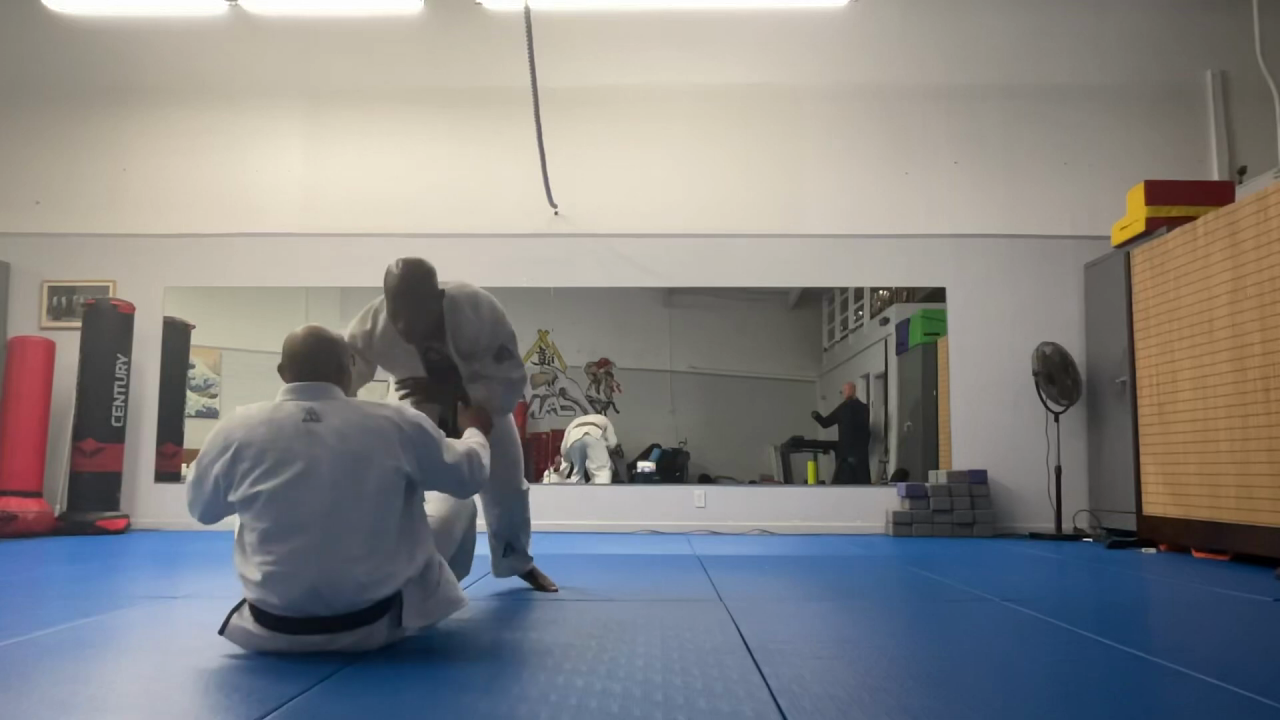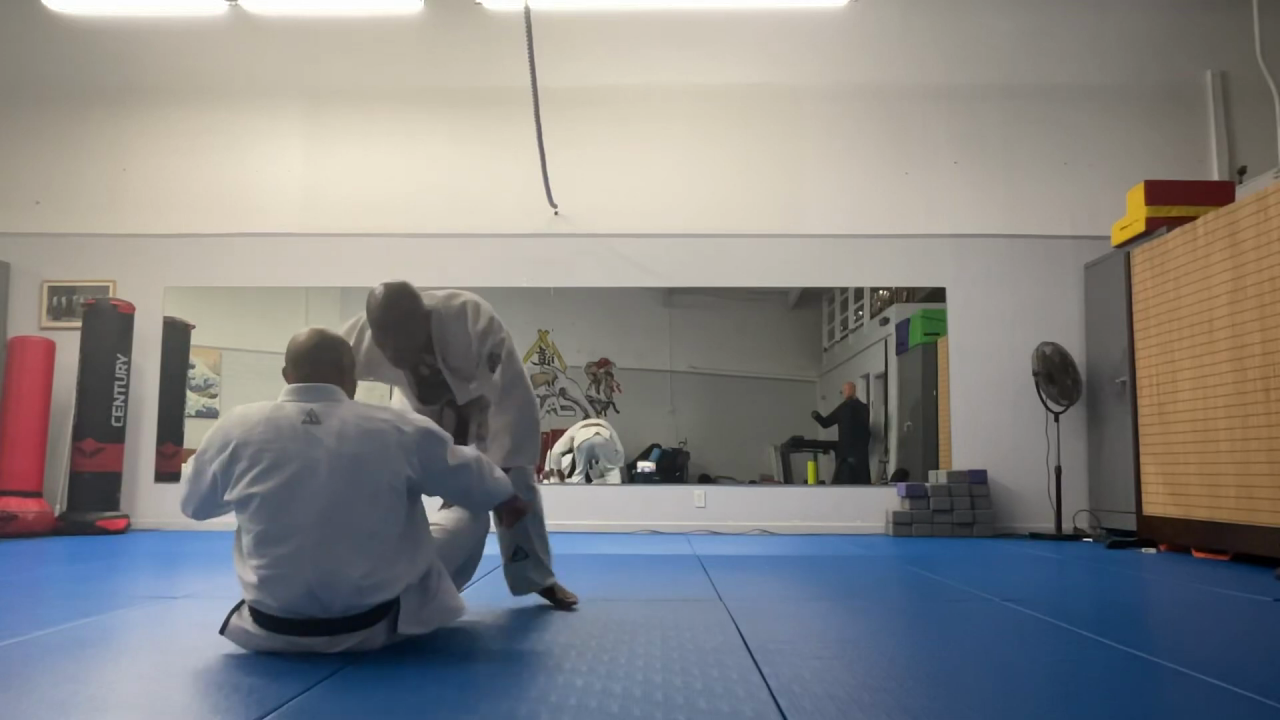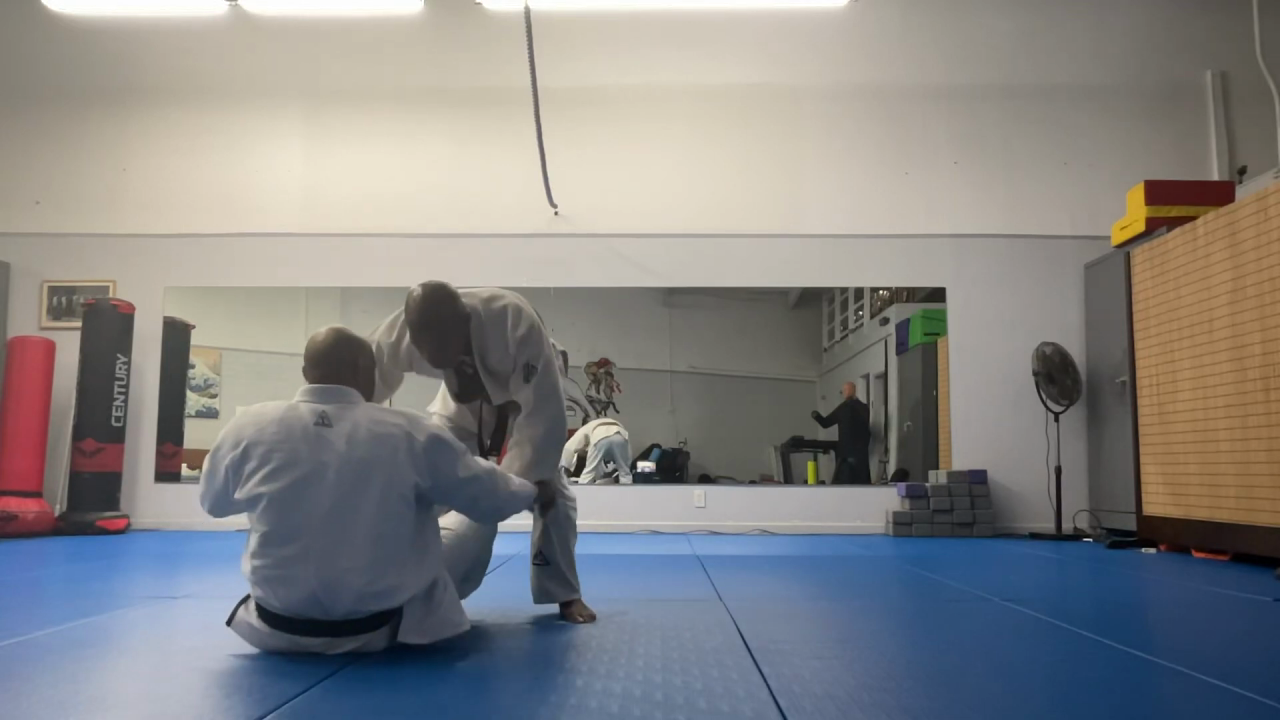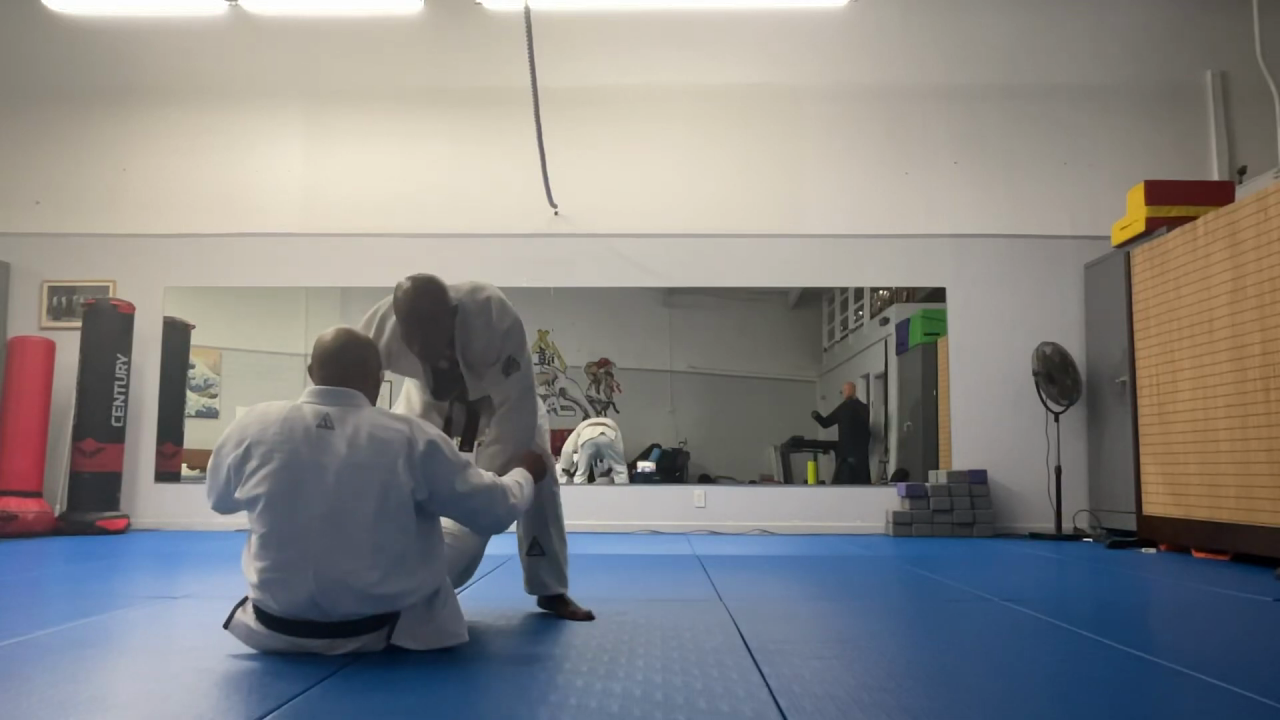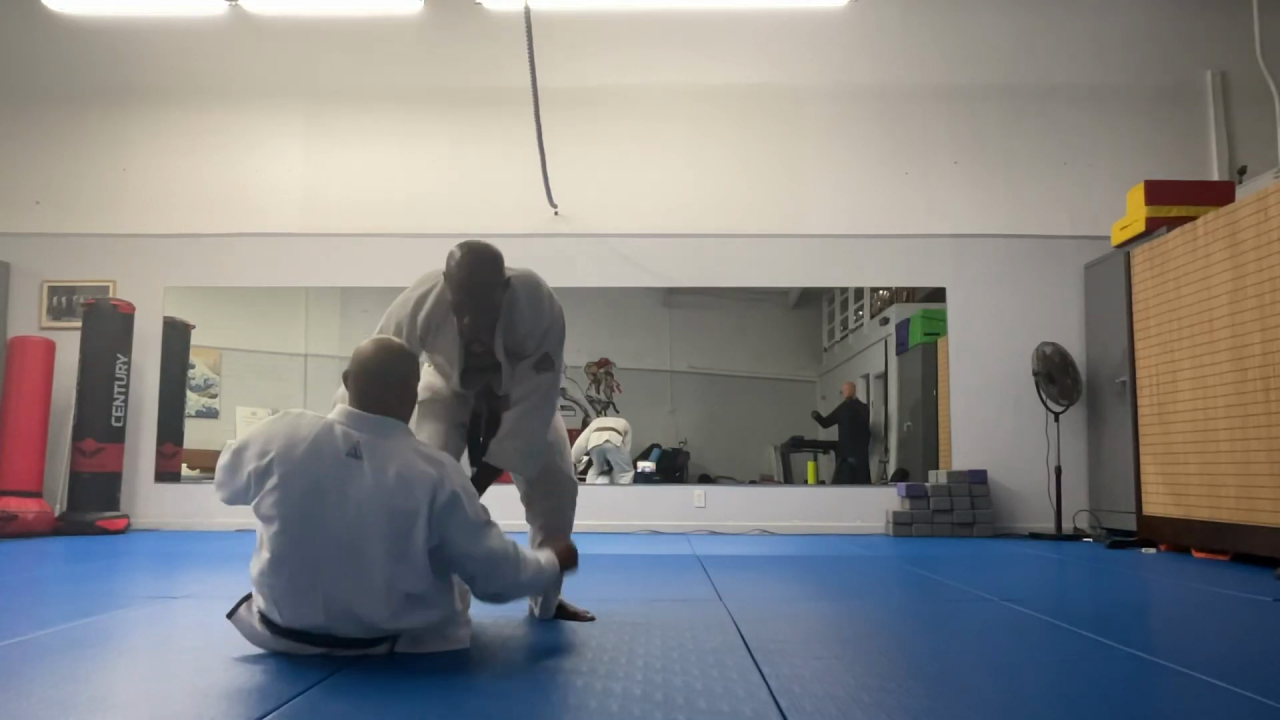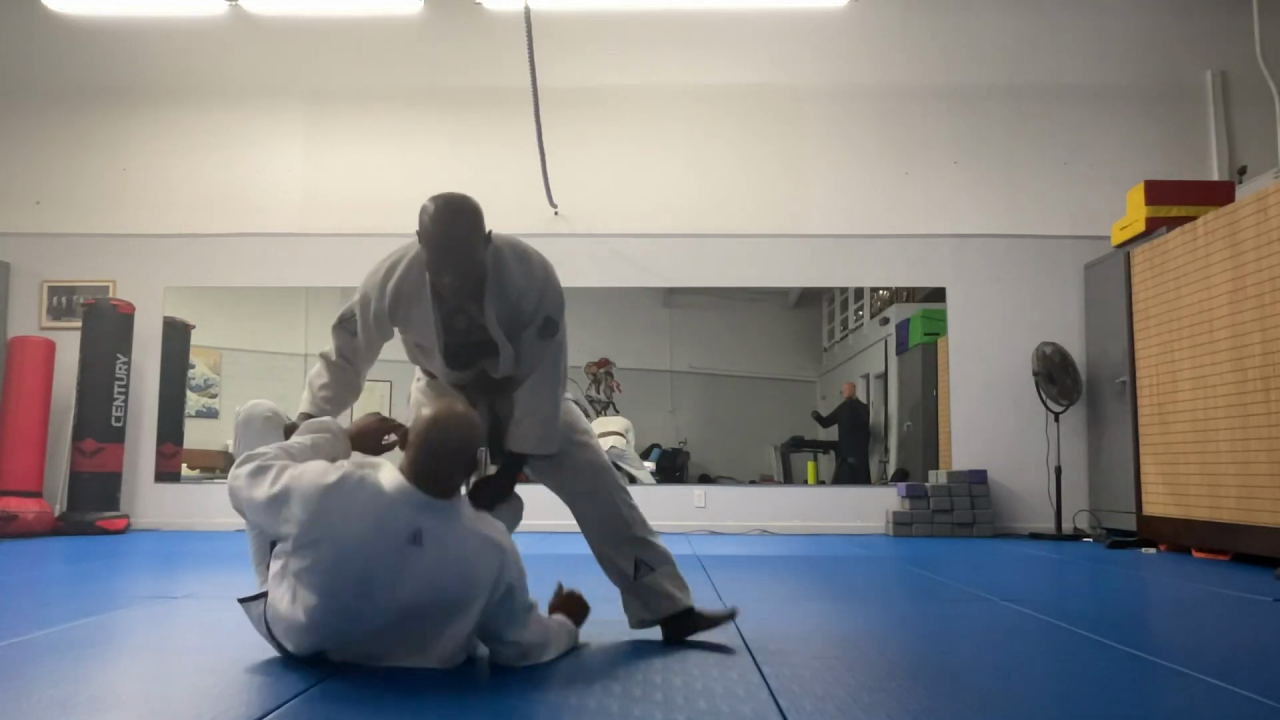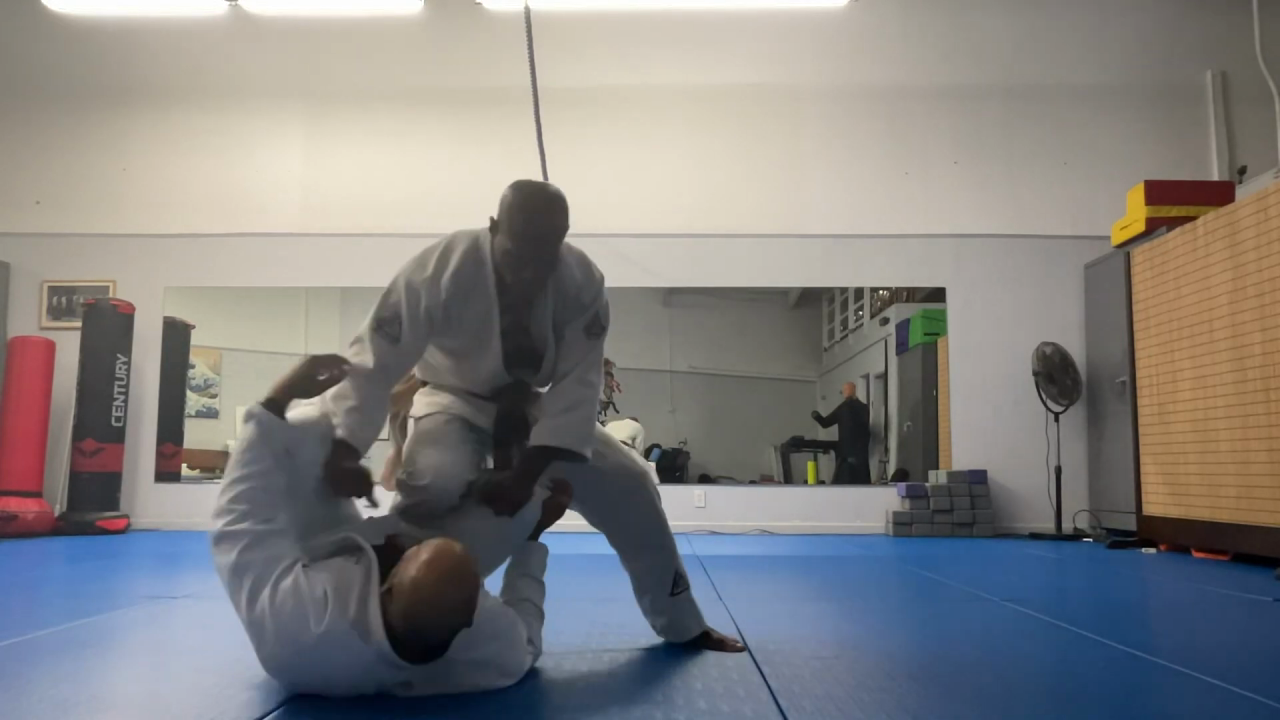
dt=0.5s
person 1, frame 1
left shoulder: (480, 310)
right shoulder: (370, 326)
left elbow: (510, 381)
left wrist: (452, 400)
left hip: (480, 401)
right hip: (415, 402)
left knee: (505, 485)
left ankle: (518, 562)
person 1, frame 2
left shoulder: (472, 320)
right shoulder: (358, 339)
left elbow: (514, 399)
left hip: (482, 401)
right hip: (420, 408)
left knee: (515, 483)
left ankle: (539, 579)
person 1, frame 3
left shoulder: (514, 322)
right shoulder: (397, 334)
left elbow: (544, 414)
left hip: (530, 390)
right hip: (463, 400)
left ankle: (565, 594)
person 1, frame 4
left shoulder: (495, 317)
right shoulder: (379, 327)
left elbow: (516, 409)
left hip: (499, 391)
right hip: (429, 397)
left ankle: (551, 589)
person 1, frame 5
left shoulder: (540, 307)
right shoulder: (420, 304)
left elbow: (535, 402)
left wrist: (481, 481)
left hip: (521, 398)
right hip: (448, 392)
left knee: (554, 486)
left ankle: (547, 598)
person 1, frame 6
left shoulder: (530, 273)
right shoulder: (391, 279)
left elbow: (542, 378)
right elbow: (345, 354)
left wrist: (508, 473)
right wrist: (308, 423)
left hip: (519, 388)
right hip: (446, 392)
left knee: (591, 480)
left ankle: (667, 607)
person 1, frame 7
left shoulder: (582, 281)
right shoulder: (437, 271)
left elbow: (577, 384)
right elbow: (373, 364)
left wrist: (527, 473)
right wrist: (345, 450)
left hip: (535, 404)
right hip: (454, 400)
left knee: (628, 488)
right knee: (433, 484)
left ankle: (684, 624)
person 2, frame 1
left shoulder: (237, 429)
right shoulder: (397, 424)
left elbow: (202, 508)
right elbow: (469, 475)
right wrist: (475, 431)
left hip: (275, 628)
right hip: (376, 622)
right knee: (459, 504)
person 2, frame 2
left shoulder: (236, 429)
right shoulder: (398, 430)
left elbow: (195, 505)
right elbow: (474, 482)
right wrist: (506, 498)
left hip: (274, 630)
right hip: (376, 624)
right knee: (471, 513)
person 2, frame 3
left shoulder: (250, 427)
right shoulder: (410, 434)
left elbow: (213, 501)
right elbow: (492, 494)
right wrist: (534, 493)
left hip: (279, 626)
right hip: (380, 626)
right knee: (475, 522)
person 2, frame 4
left shoulder: (254, 427)
right shoulder: (411, 439)
left elbow: (221, 499)
right elbow: (493, 510)
right wrist: (525, 473)
left hip: (280, 629)
right hip: (386, 628)
right knee: (466, 530)
person 2, frame 5
left shoulder: (279, 434)
right shoulder: (436, 474)
left elbow: (228, 484)
right elbow: (497, 575)
right wrist: (551, 561)
left hip: (285, 631)
right hip: (394, 640)
person 2, frame 6
left shoulder: (327, 492)
right shoulder: (492, 548)
left elbow: (247, 478)
right elbow: (521, 647)
left wrist: (340, 439)
right wrist: (567, 625)
left hip: (298, 641)
right hip: (401, 654)
person 2, frame 7
left shoulder: (294, 626)
right shoulder: (496, 657)
left elbow: (239, 523)
left wrist: (275, 404)
right wrist: (531, 537)
left knee: (305, 433)
